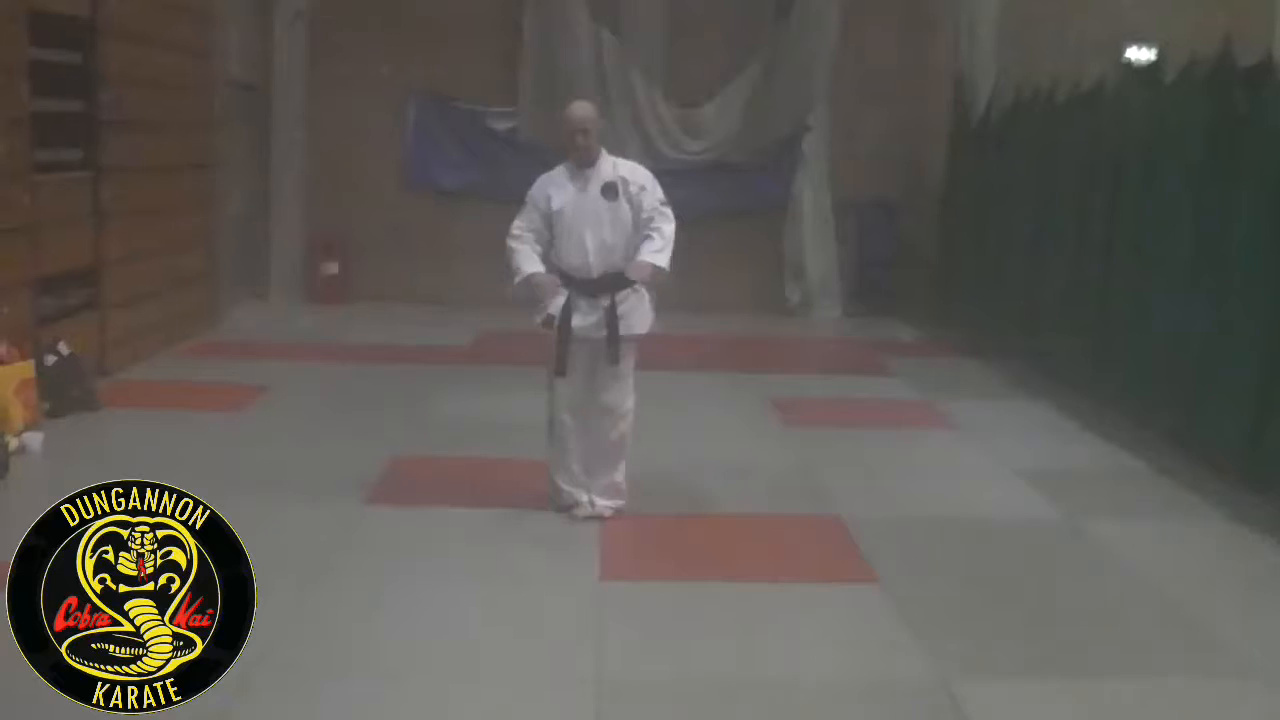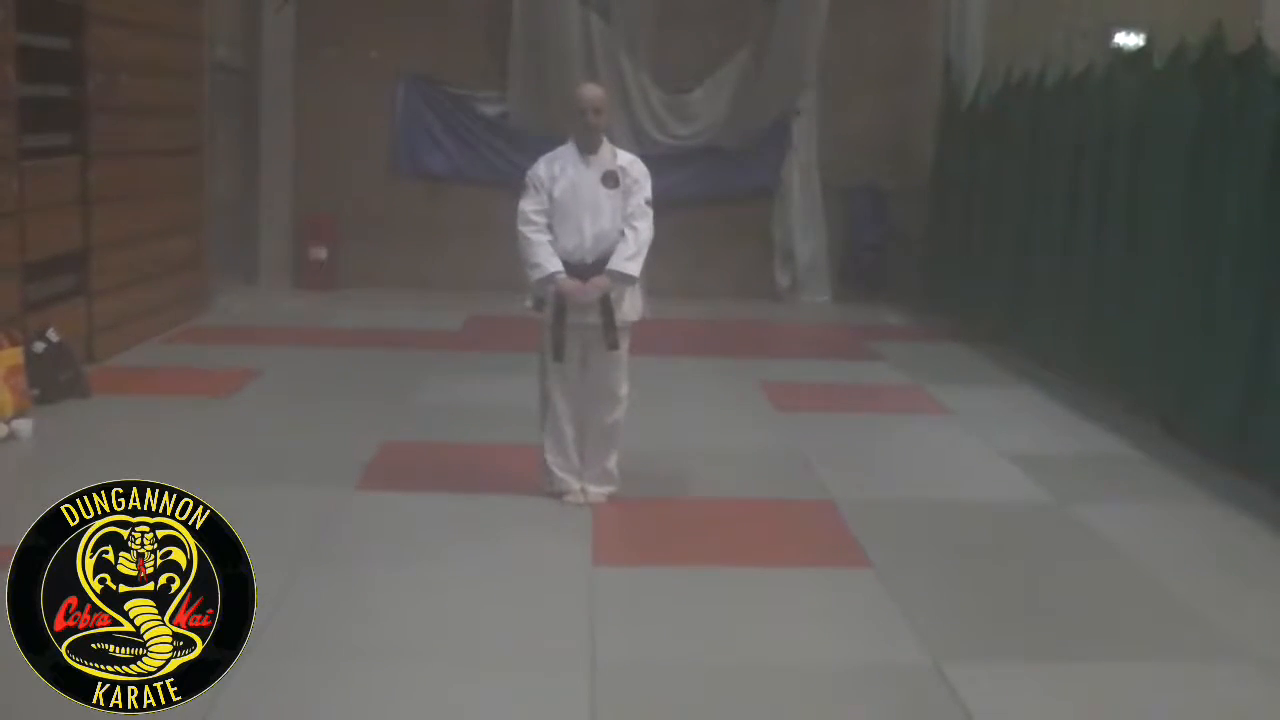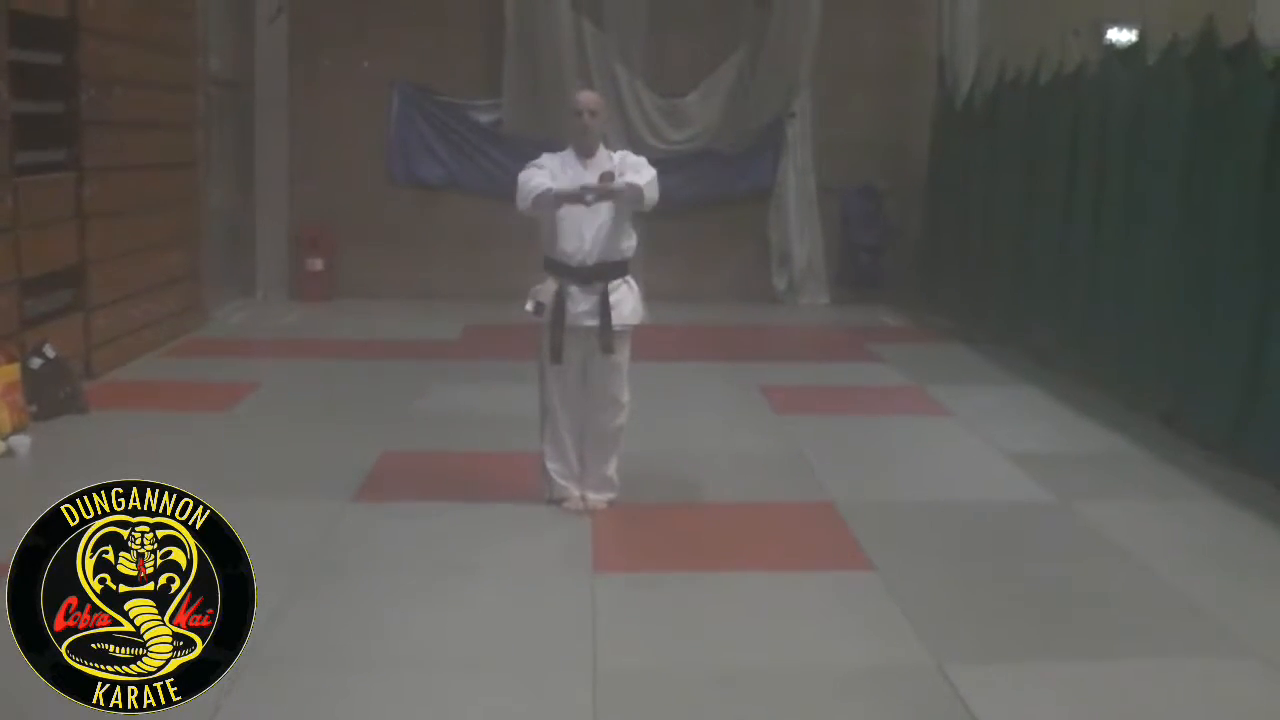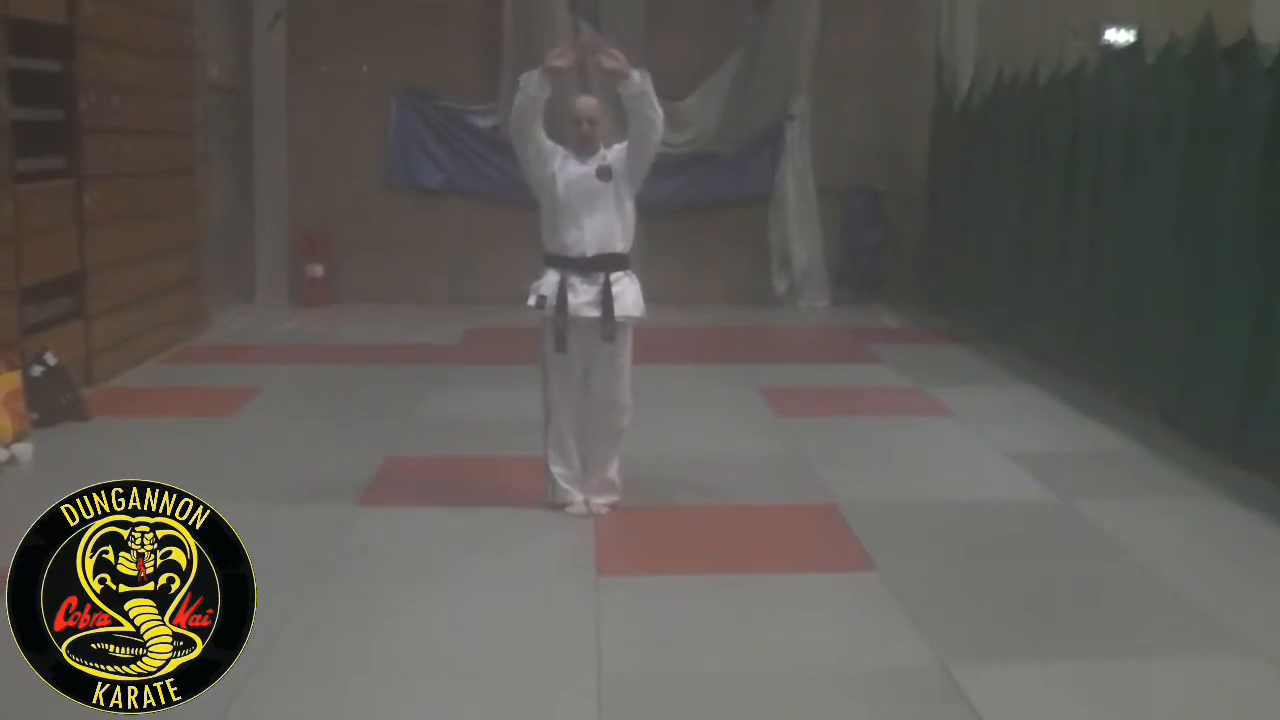
dt=1s
person 1, frame 1
left shoulder: (632, 176)
right shoulder: (549, 185)
left elbow: (660, 223)
right elbow: (523, 236)
left wrist: (648, 261)
right wrist: (535, 275)
left hip: (620, 305)
right hip: (570, 305)
left knee: (614, 405)
right knee: (567, 403)
left ankle: (606, 491)
right ankle: (573, 491)
person 1, frame 2
left shoulder: (630, 167)
right shoulder: (547, 167)
left elbow: (639, 228)
right elbow: (531, 228)
left wrist: (608, 279)
right wrist: (558, 280)
left hip: (612, 291)
right hip: (562, 291)
left knee: (608, 391)
right knee: (560, 389)
left ankle: (599, 477)
right ankle: (565, 478)
person 1, frame 3
left shoulder: (627, 163)
right shoulder: (548, 166)
left elbow: (646, 188)
right elbow: (529, 191)
left wrist: (614, 189)
right wrist: (564, 194)
left hip: (612, 294)
right hip: (562, 293)
left knee: (608, 397)
right knee: (560, 397)
left ankle: (598, 484)
right ankle: (565, 485)
person 1, frame 4
left shoulder: (624, 163)
right shoulder: (550, 164)
left elbow: (649, 126)
right elbow: (524, 127)
left wrist: (628, 79)
right wrist: (545, 77)
left hip: (613, 291)
right hip: (563, 291)
left knee: (610, 398)
right knee: (563, 397)
left ankle: (600, 487)
right ankle: (569, 488)
